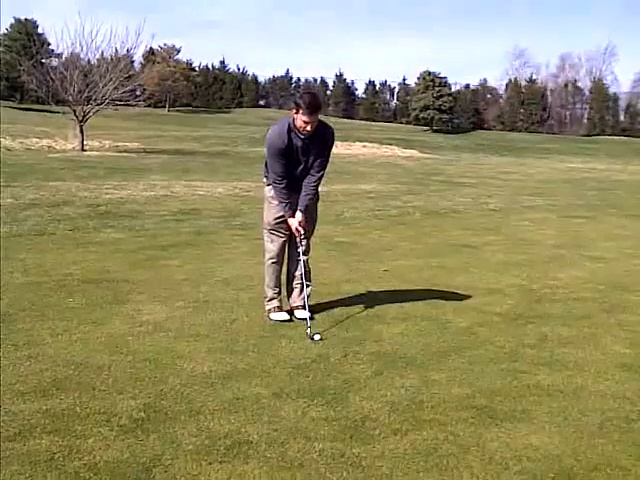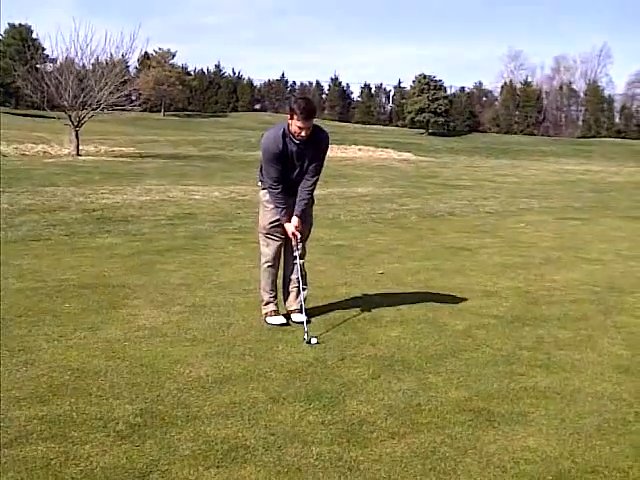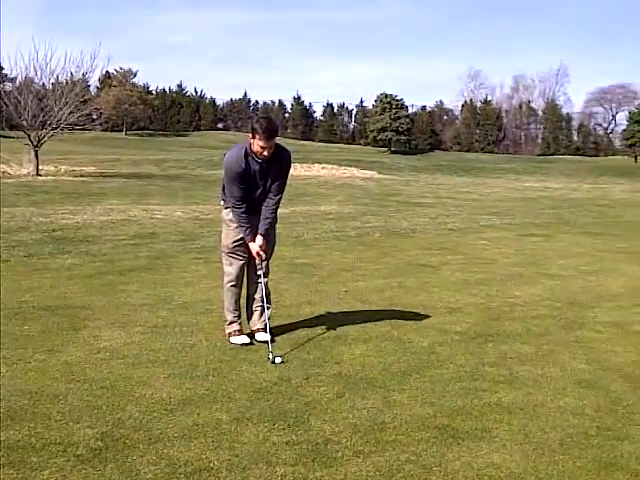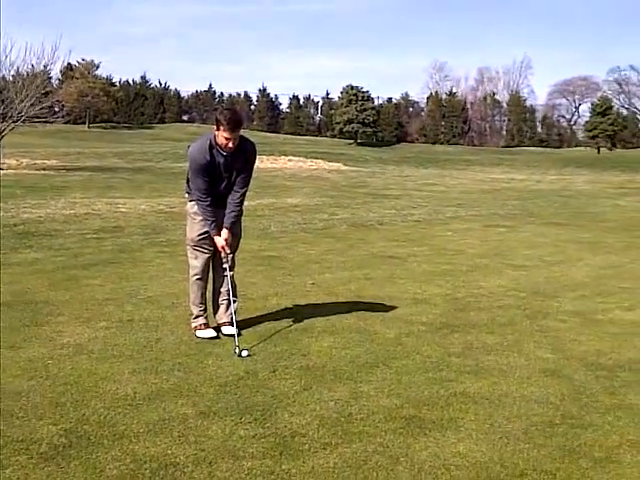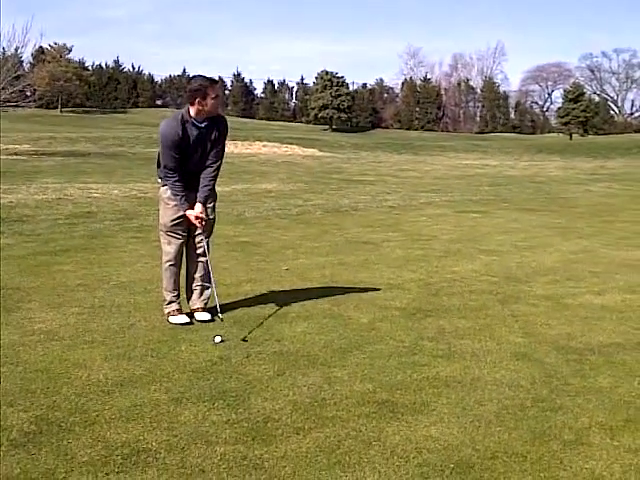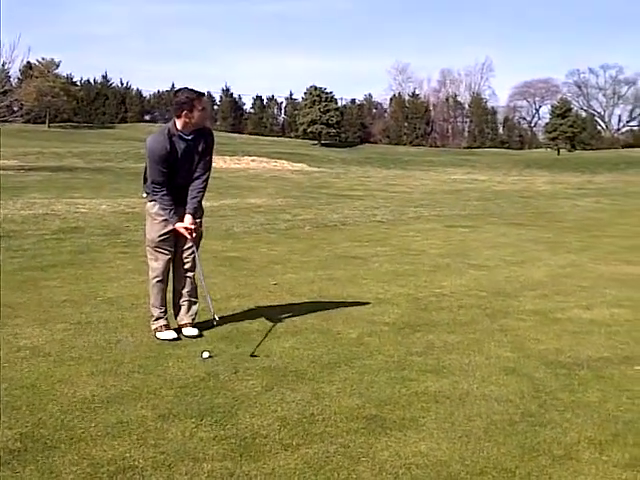
dt=0.5s
person 1, frame 1
left shoulder: (325, 134)
right shoulder: (277, 135)
left elbow: (315, 175)
right elbow: (279, 179)
left wrist: (301, 210)
right wrist: (288, 214)
left hip: (307, 191)
right hip: (278, 190)
left knee: (302, 249)
right knee: (275, 249)
left ankle: (298, 300)
right ankle: (273, 303)
person 1, frame 2
left shoulder: (320, 138)
right shoulder: (272, 140)
left elbow: (310, 179)
right elbow: (274, 184)
left wrist: (297, 214)
right wrist: (285, 220)
left hip: (302, 195)
right hip: (273, 194)
left knee: (298, 252)
right knee: (271, 252)
left ankle: (294, 304)
right ankle: (269, 307)
person 1, frame 3
left shoulder: (283, 157)
right shoulder: (234, 159)
left elbow: (274, 198)
right elbow: (238, 203)
left wrist: (262, 234)
right wrist: (249, 238)
left hip: (265, 214)
right hip: (236, 213)
left knee: (261, 271)
right knee: (234, 270)
left ankle: (258, 323)
right ankle: (233, 326)
person 1, frame 4
left shoulder: (247, 149)
right shoulder: (199, 151)
left elbow: (238, 191)
right elbow: (202, 196)
left wrist: (227, 227)
right wrist: (214, 232)
left hip: (230, 207)
right hip: (200, 206)
left knee: (227, 263)
right knee: (200, 264)
left ankle: (224, 317)
right ankle: (199, 319)
person 1, frame 5
left shoulder: (219, 124)
right shoulder: (171, 127)
left elbow: (212, 166)
right elbow: (171, 172)
left wrist: (201, 202)
right wrist: (185, 207)
left hip: (203, 191)
right hip: (174, 191)
left knee: (200, 250)
right knee: (173, 250)
left ankle: (198, 302)
right ankle: (172, 306)
person 1, frame 6
left shoulder: (205, 136)
right shoulder: (158, 142)
left elbow: (200, 178)
right elbow: (159, 187)
left wrist: (190, 214)
right wrist: (174, 221)
left hip: (190, 206)
right hip: (161, 206)
left knee: (187, 265)
right knee: (160, 266)
left ankle: (186, 318)
right ankle: (159, 321)
